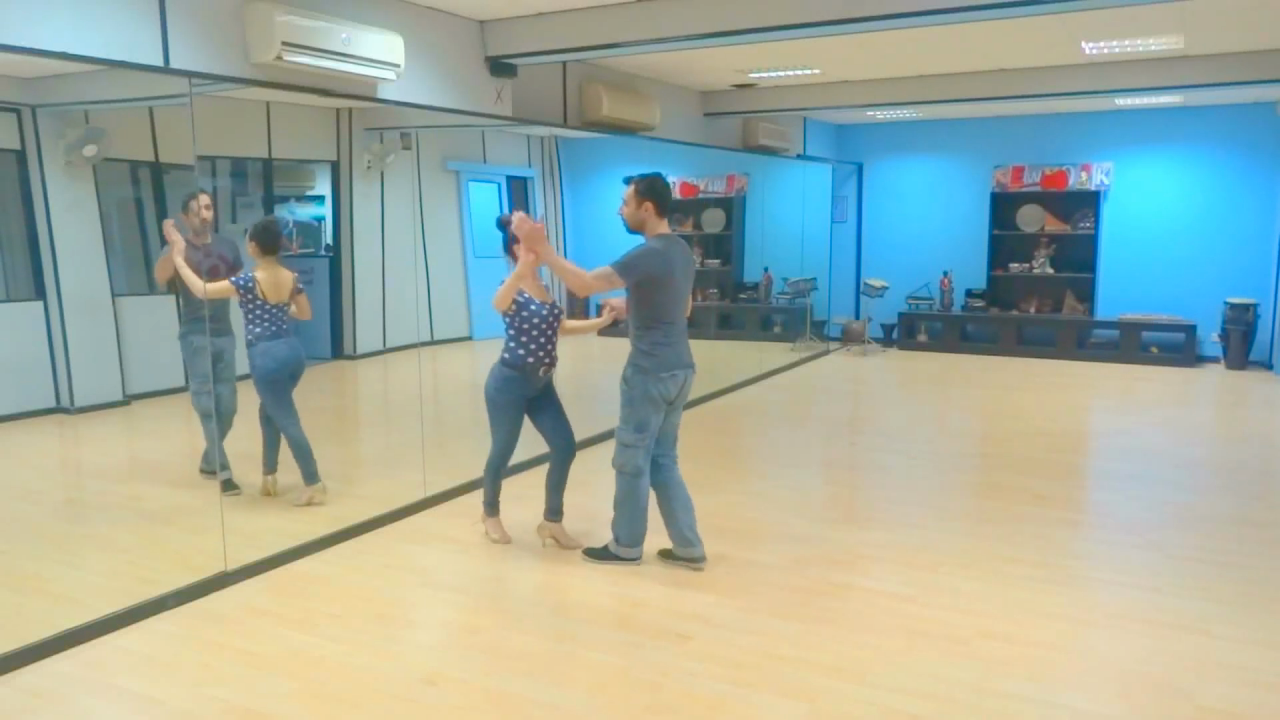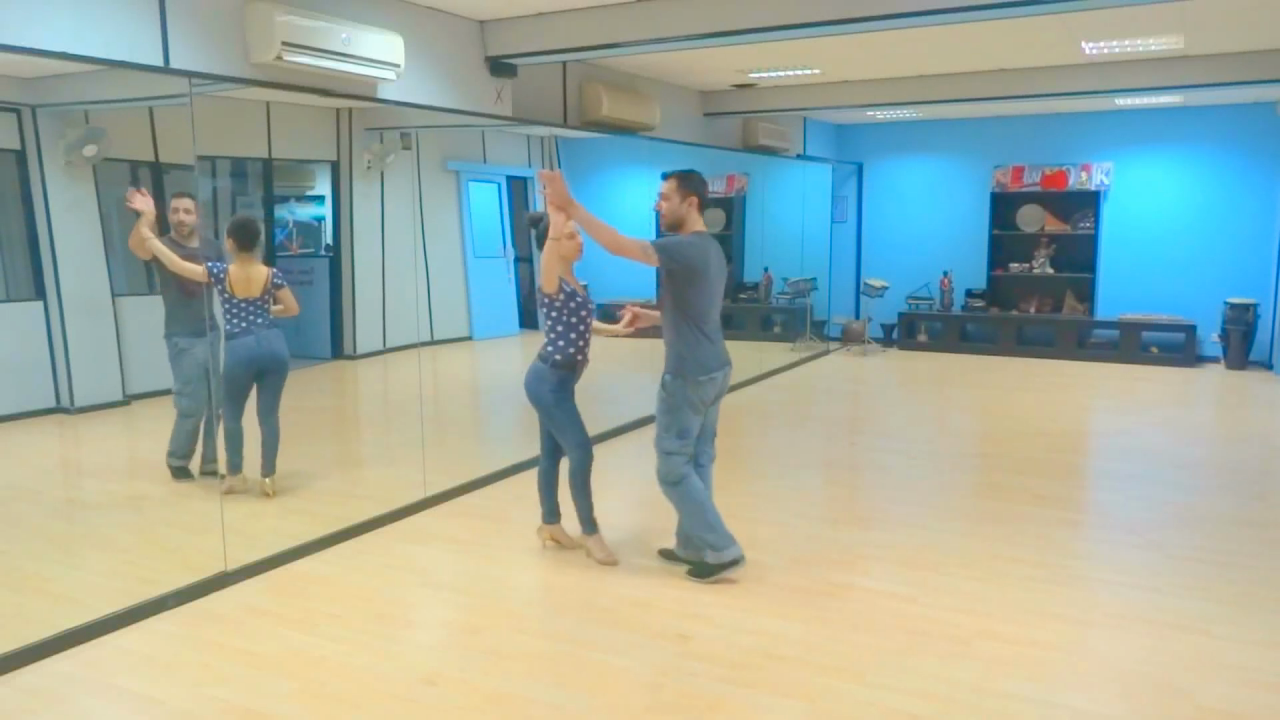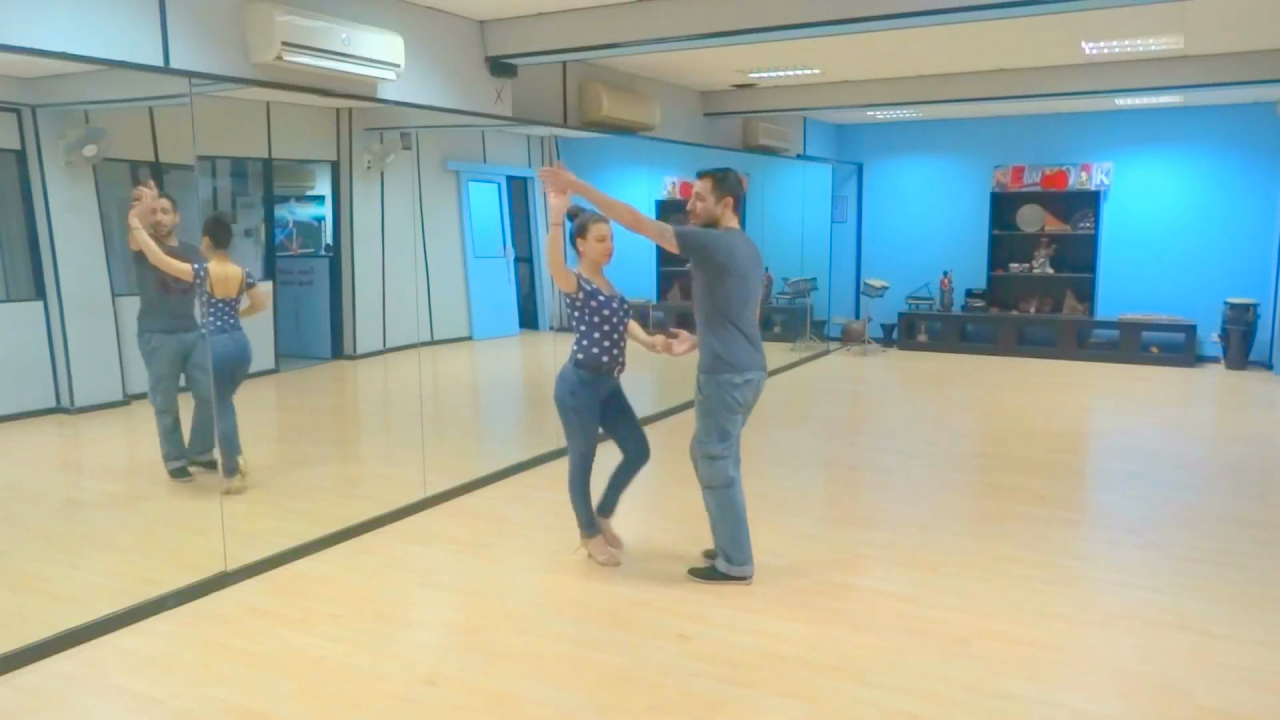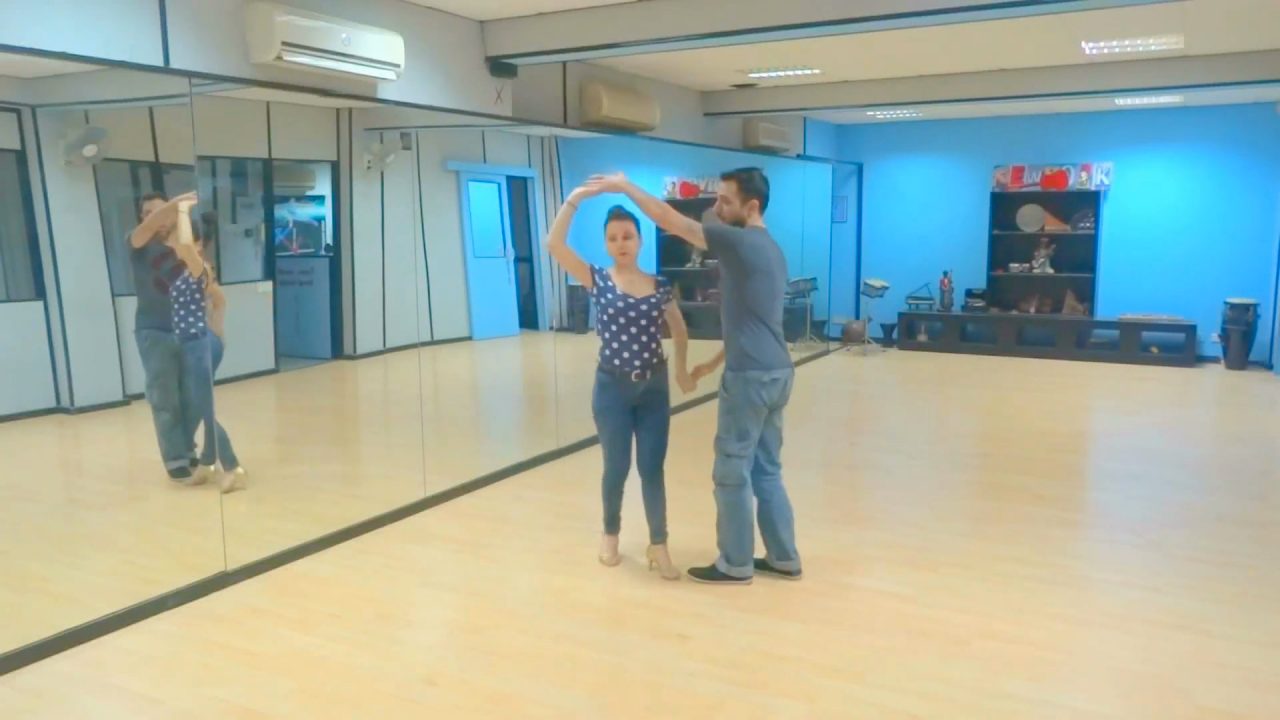
dt=0.5s
person 1, frame 1
left shoulder: (648, 255)
right shoulder: (681, 251)
left elbow: (585, 284)
left wrist: (541, 248)
right wrist: (631, 308)
left hip: (650, 372)
right hip: (680, 368)
left knee: (633, 461)
right knee: (662, 459)
left ankle: (626, 545)
right ankle: (688, 546)
person 1, frame 2
left shoulder: (686, 249)
right shoulder: (709, 250)
left elbow: (618, 246)
left wrist: (569, 205)
right wrist: (654, 317)
left hip: (689, 375)
right hip: (712, 369)
left knee: (674, 470)
right knee: (695, 463)
left ankle: (723, 551)
right ankle: (692, 547)
person 1, frame 3
left shoulder: (713, 244)
right shoulder: (748, 250)
left elbow: (637, 223)
left wrist: (576, 187)
right wrist: (698, 341)
left hip: (725, 376)
right hip: (748, 371)
left knee: (719, 471)
right knee: (709, 458)
left ankle: (736, 564)
right ankle: (729, 548)
person 1, frame 4
left shoulder: (738, 242)
right shoulder: (768, 249)
left elbow: (666, 218)
left wrist: (624, 185)
right wrist: (714, 361)
left hip: (750, 376)
right hip: (775, 372)
left knee: (731, 473)
right knee: (765, 469)
left ankle: (733, 565)
right ankle: (783, 556)
person 2, frame 1
left shoulder: (545, 288)
right shoulder: (513, 289)
left elbow: (561, 327)
right elbow: (498, 304)
left wrist: (602, 321)
right wrist: (522, 269)
left hip: (541, 383)
right hip: (509, 382)
left knee: (565, 448)
right knee: (503, 451)
left ankle: (552, 522)
right ankle: (490, 514)
person 2, frame 2
left shoulder: (572, 283)
right shoulder: (552, 284)
right elbow: (547, 263)
left wrist: (613, 329)
right wrist: (555, 227)
left hip: (560, 380)
right hip: (549, 381)
left knee: (553, 452)
right knee: (582, 454)
left ankle: (550, 524)
right ankle: (591, 533)
person 2, frame 3
left shoulder: (606, 284)
right shoulder: (575, 285)
left elbow: (622, 321)
right elbow: (555, 263)
left wrist: (648, 340)
right wrist: (557, 216)
left hip: (608, 384)
right hip: (580, 384)
left knee: (638, 452)
right knee: (582, 460)
left ankle: (602, 516)
right ankle: (590, 535)
person 2, frame 4
left shoulder: (658, 285)
right shoulder: (598, 279)
left elbow: (679, 326)
right elbow: (554, 244)
left wrist: (681, 366)
right wrist: (574, 199)
left hip: (654, 388)
right hip: (612, 388)
left knee: (651, 468)
right knee: (617, 469)
left ankle: (657, 547)
right ankle: (611, 532)
person 3, frame 1
left shoulder: (249, 281)
right shoulder: (291, 278)
left elbow: (201, 291)
right elbow: (306, 314)
left wrist: (179, 258)
left hip: (267, 356)
right hip: (293, 351)
left knee: (288, 422)
right knee: (269, 413)
left ankle: (314, 485)
right ankle: (269, 476)
person 3, frame 2
left shoulder: (221, 273)
right shoulder: (272, 276)
left elbow: (174, 263)
right elbow: (293, 310)
left wrist: (146, 231)
left hip: (239, 349)
right hip: (273, 345)
left knee: (231, 414)
right knee: (269, 415)
left ankle: (234, 476)
right ankle: (268, 478)
person 3, frame 3
left shoulder: (201, 272)
right shoulder: (243, 274)
left elbow: (158, 259)
right elbow: (260, 305)
left wrist: (136, 220)
left hip: (215, 347)
right hip: (240, 343)
left knee: (222, 411)
right knee: (225, 406)
left ankle: (233, 476)
right ankle: (237, 459)
person 3, frame 4
left shoulder: (197, 271)
right shoulder: (198, 272)
right elbow: (217, 301)
left wrist: (183, 210)
right wrist: (214, 329)
left hip: (199, 347)
right hip: (194, 347)
left knee: (204, 410)
right knee: (197, 409)
left ankle: (233, 468)
right ankle: (207, 464)
person 4, frame 1
left shoulder: (227, 246)
right elbow: (161, 278)
right wrist: (171, 252)
left hip: (225, 335)
right hip: (195, 337)
left knee: (227, 406)
right knee: (208, 406)
left ankle: (210, 461)
right ankle: (222, 472)
person 4, frame 2
left shoulder: (212, 248)
right shoulder: (161, 248)
right elbow: (136, 246)
right wrist: (147, 217)
left hip: (212, 335)
right hip: (183, 339)
left knee: (215, 403)
right knee: (191, 405)
left ankle: (209, 463)
right ankle: (177, 460)
person 4, frame 3
left shoulder: (191, 252)
right shoulder: (143, 247)
right elbow: (135, 233)
right wrist: (144, 209)
left hip: (192, 333)
right hip: (157, 336)
left knee: (209, 394)
right knee: (165, 403)
left ankle: (200, 452)
right ankle: (175, 461)
person 4, frame 4
right shoulder: (139, 245)
right elbow: (150, 223)
right wrist: (179, 202)
right hip: (154, 334)
left knee: (190, 397)
right knee: (165, 400)
left ankle: (186, 452)
right ankle: (175, 462)
